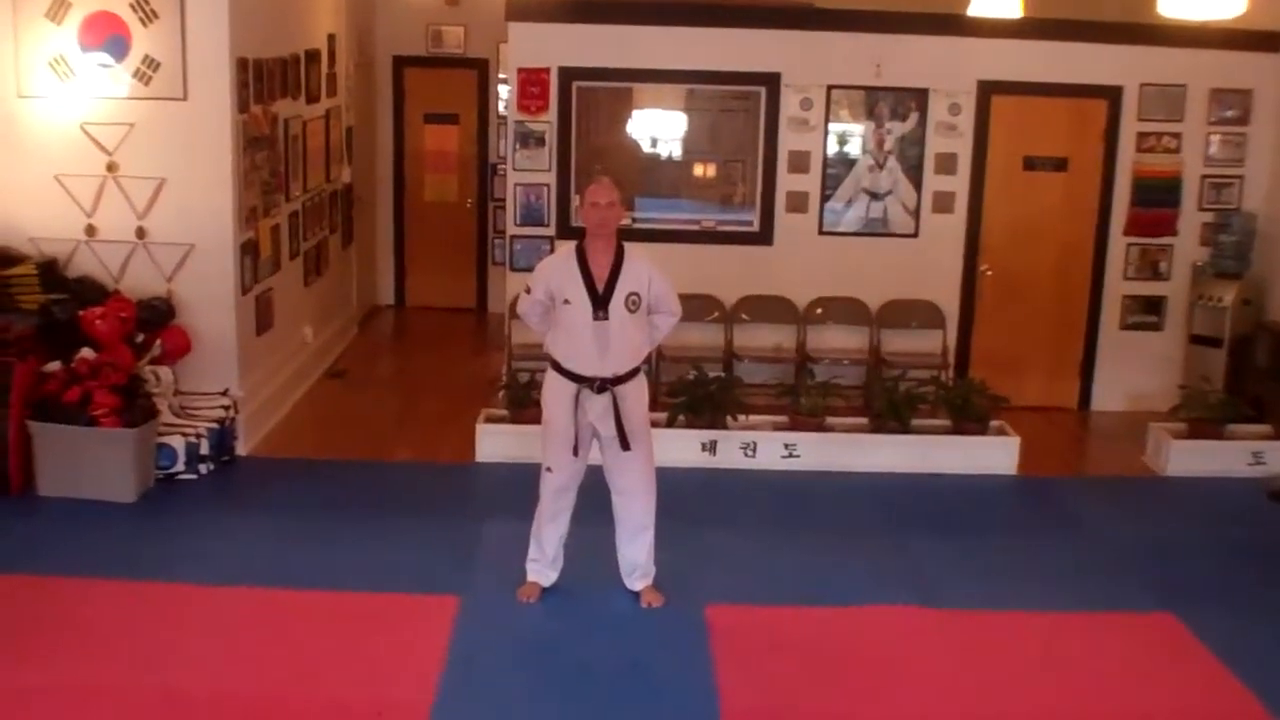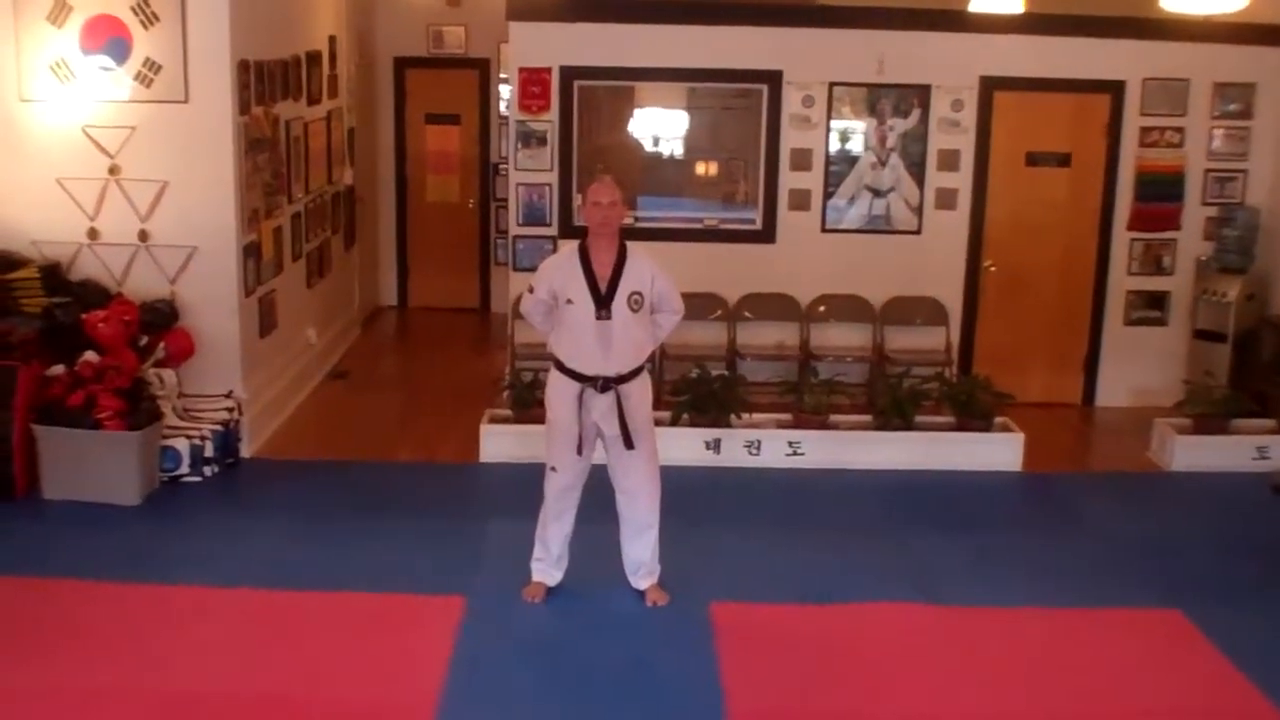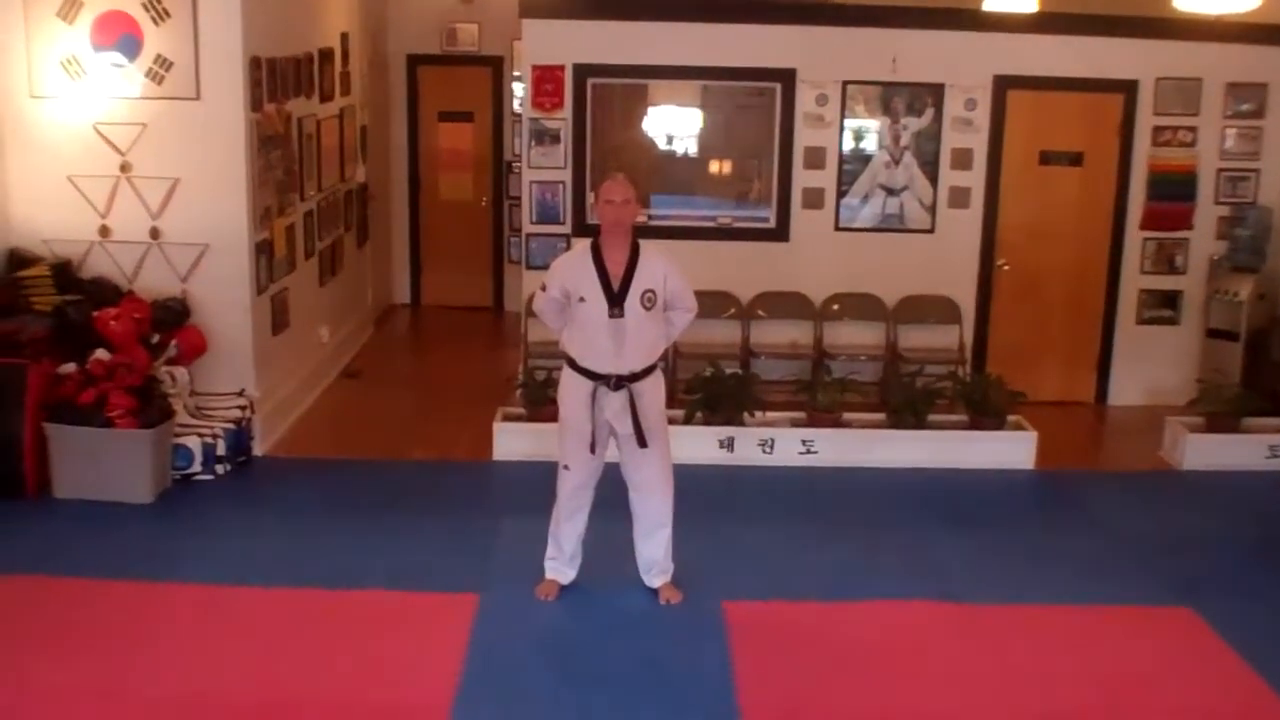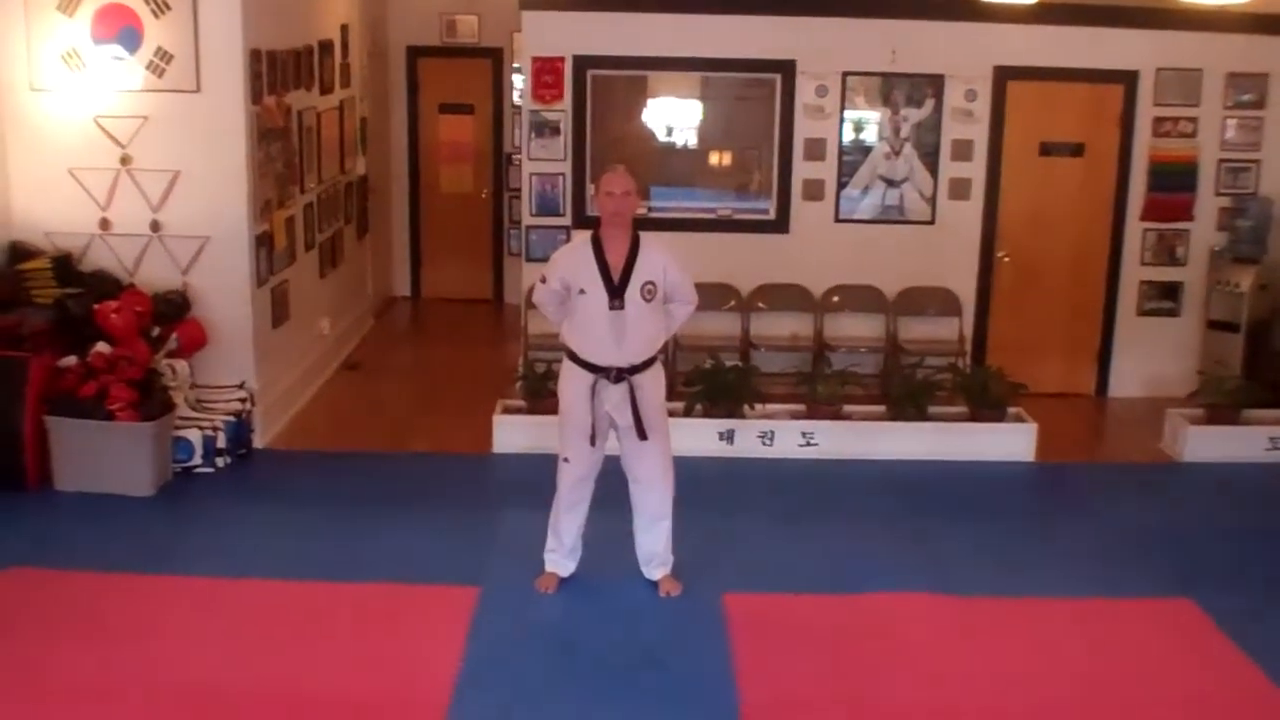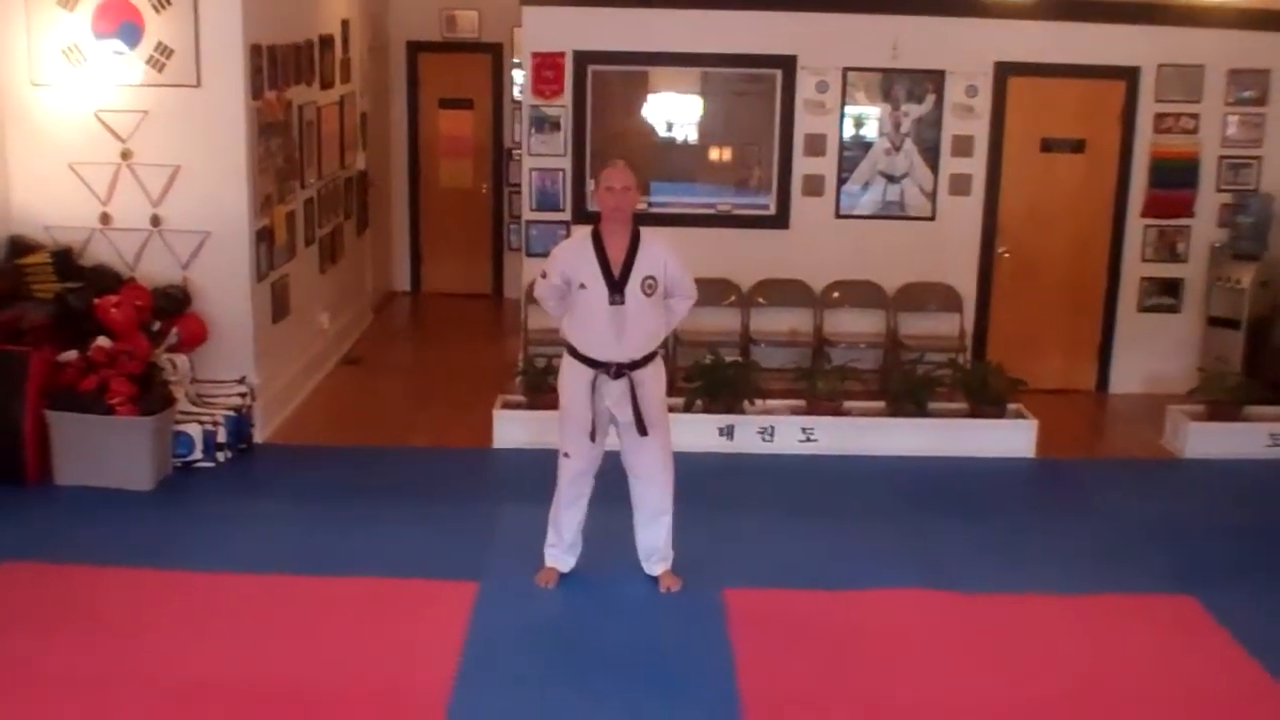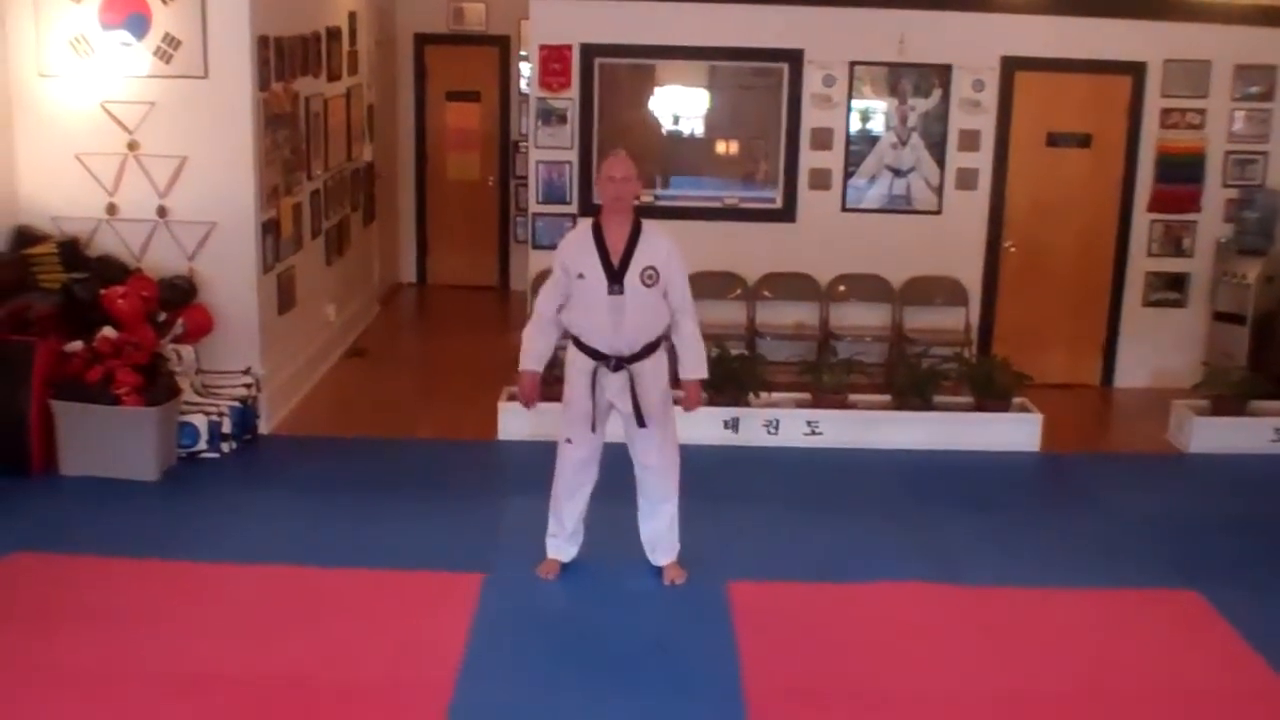
dt=0.4s
person 1, frame 1
left shoulder: (642, 270)
right shoulder: (555, 268)
left elbow: (669, 312)
right elbow: (529, 310)
left wrist: (638, 346)
right wrist: (563, 341)
left hip: (624, 392)
right hip: (567, 390)
left knee: (636, 487)
right knee: (556, 484)
left ankle: (640, 578)
right ankle: (539, 573)
person 1, frame 2
left shoulder: (644, 269)
right shoulder: (557, 267)
left elbow: (671, 310)
right elbow: (533, 309)
left wrist: (641, 343)
right wrist: (567, 341)
left hip: (627, 391)
right hip: (571, 390)
left knee: (640, 486)
right knee: (561, 483)
left ankle: (645, 576)
right ankle: (545, 571)
person 1, frame 3
left shoulder: (658, 267)
right shoulder: (570, 266)
left elbow: (684, 309)
right elbow: (545, 307)
left wrist: (653, 343)
right wrist: (579, 338)
left hip: (640, 390)
right hip: (584, 388)
left knee: (653, 484)
right knee: (574, 481)
left ankle: (658, 575)
right ankle: (558, 570)
person 1, frame 4
left shoulder: (658, 258)
right shoulder: (570, 258)
left elbow: (685, 301)
right elbow: (545, 299)
left wrist: (652, 335)
right wrist: (580, 332)
left hip: (640, 381)
right hip: (584, 380)
left knee: (653, 476)
right knee: (574, 474)
left ankle: (658, 566)
right ankle: (558, 562)
person 1, frame 5
left shoulder: (659, 253)
right shoulder: (570, 253)
left elbow: (684, 298)
right elbow: (547, 296)
left wrist: (648, 334)
right wrist: (582, 331)
left hip: (641, 378)
right hip: (585, 376)
left knee: (653, 472)
right knee: (574, 469)
left ankle: (658, 562)
right ankle: (558, 558)
person 1, frame 6
left shoulder: (661, 245)
right shoulder: (574, 244)
left elbow: (683, 311)
right elbow: (548, 306)
left wrist: (693, 373)
right wrist: (531, 365)
left hip: (645, 369)
right hip: (587, 367)
left knee: (659, 464)
right knee: (575, 460)
left ankle: (665, 554)
right ankle: (560, 549)
